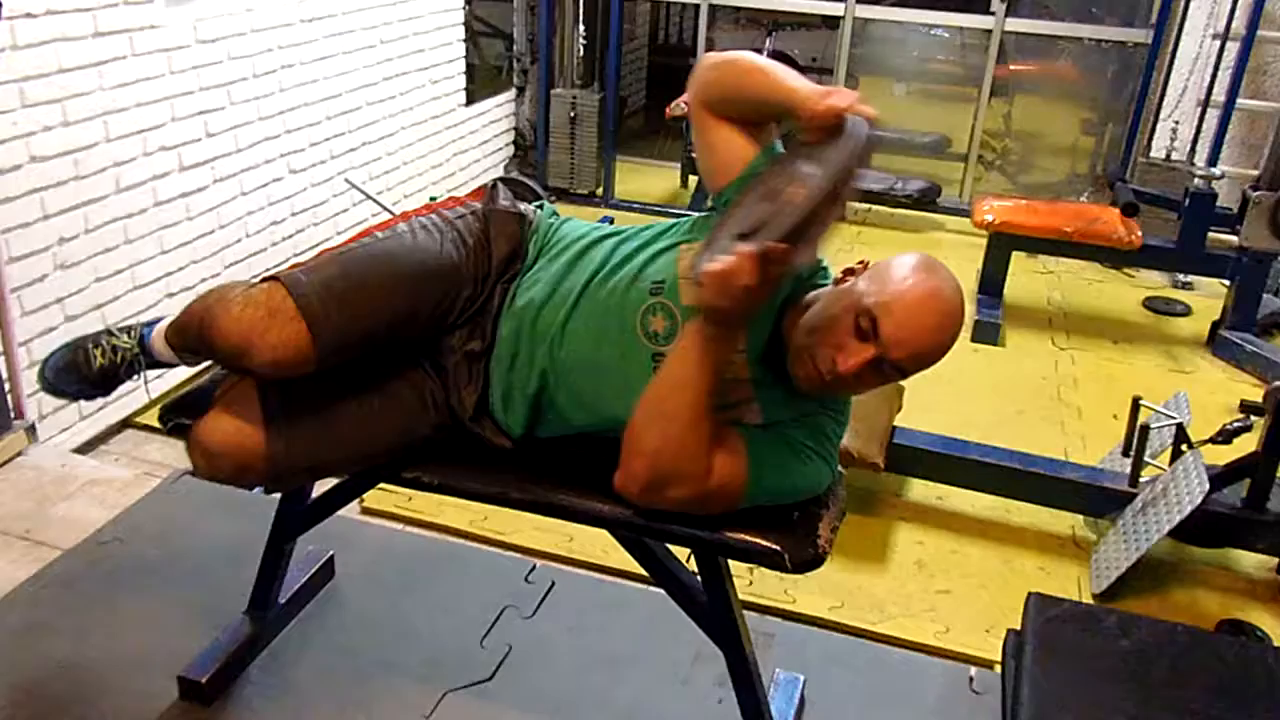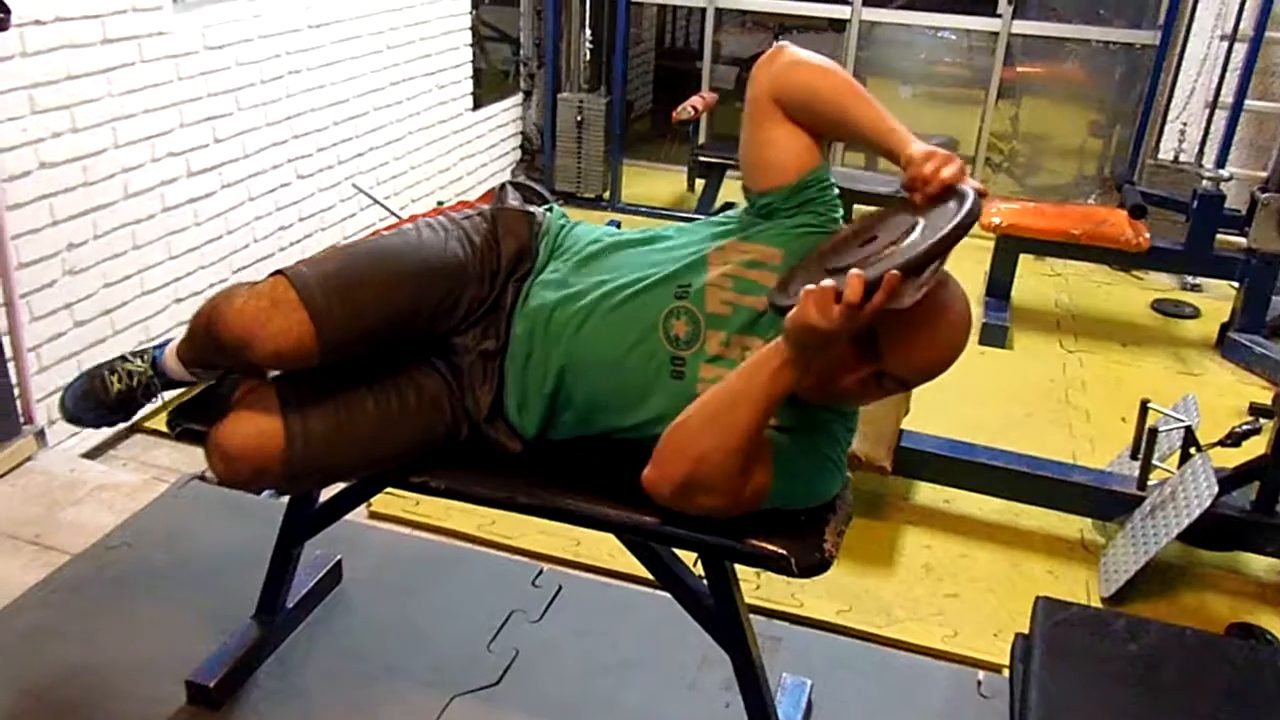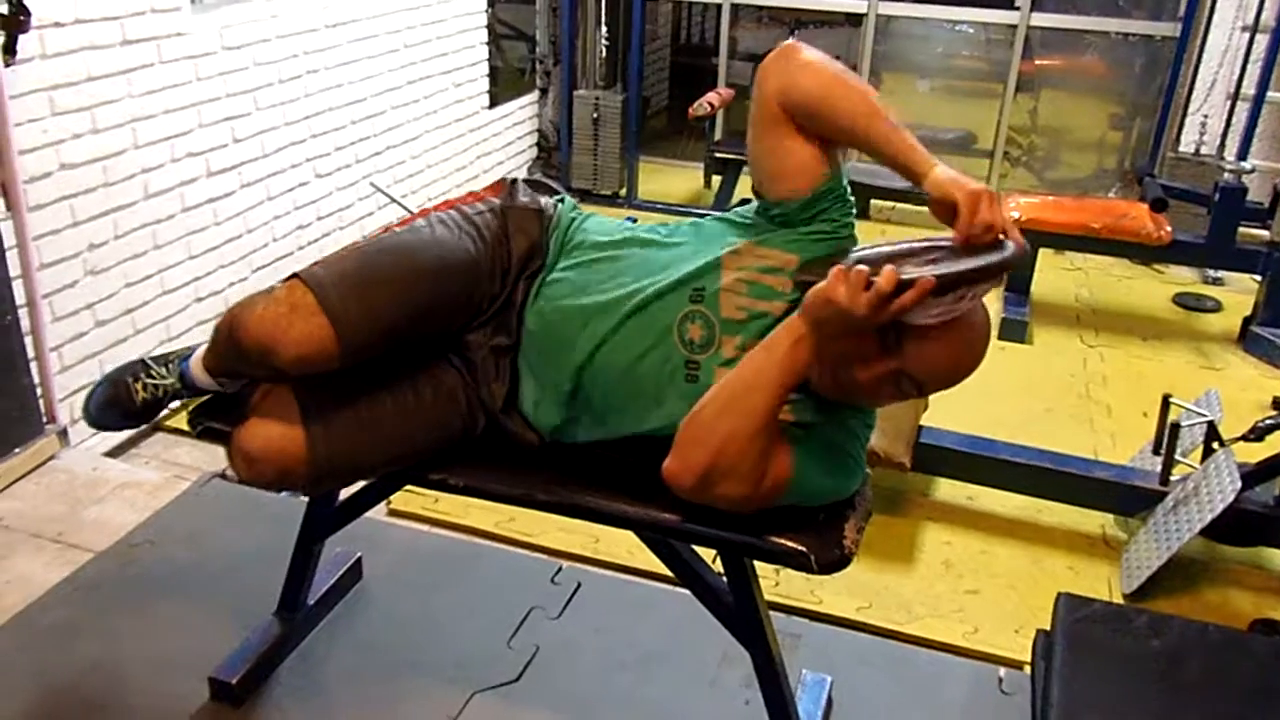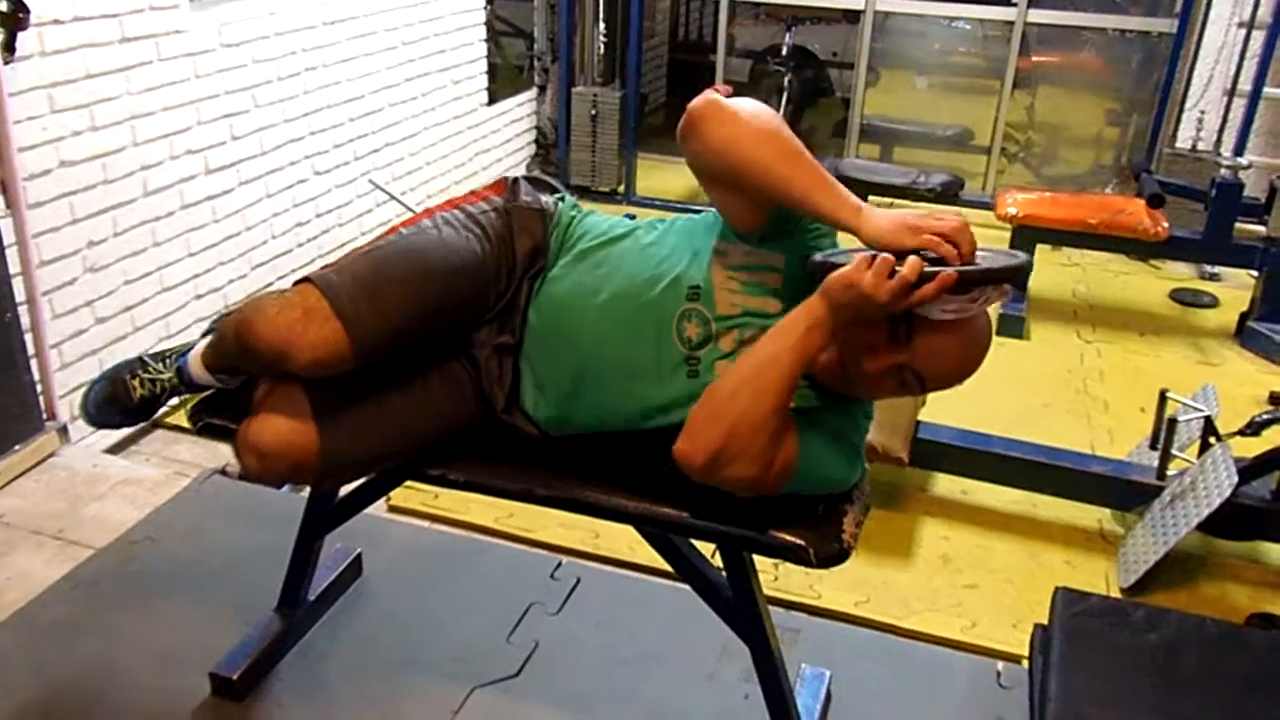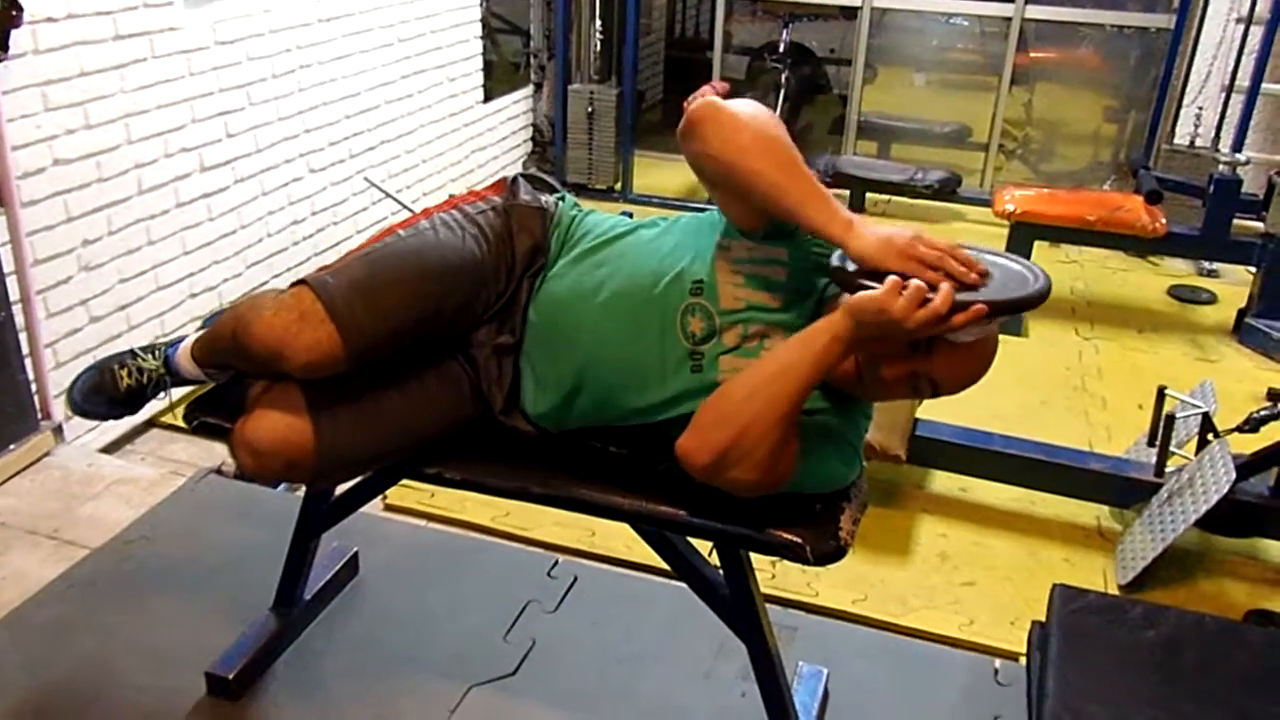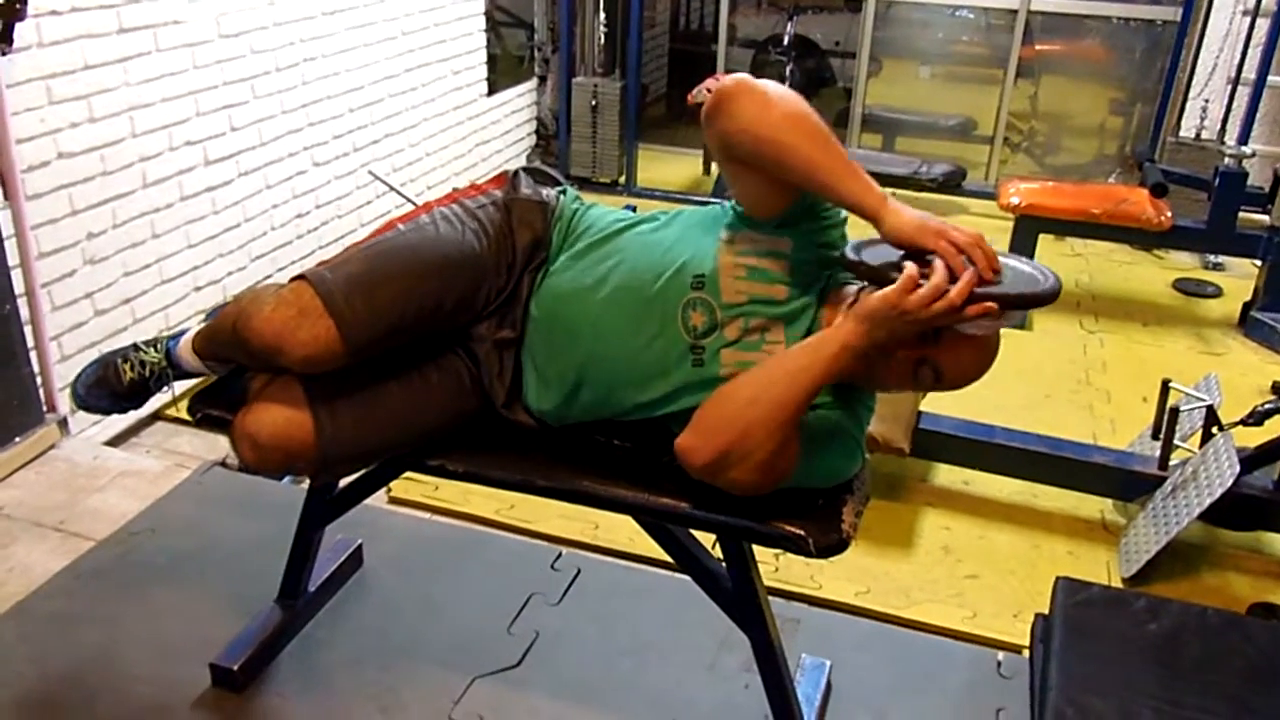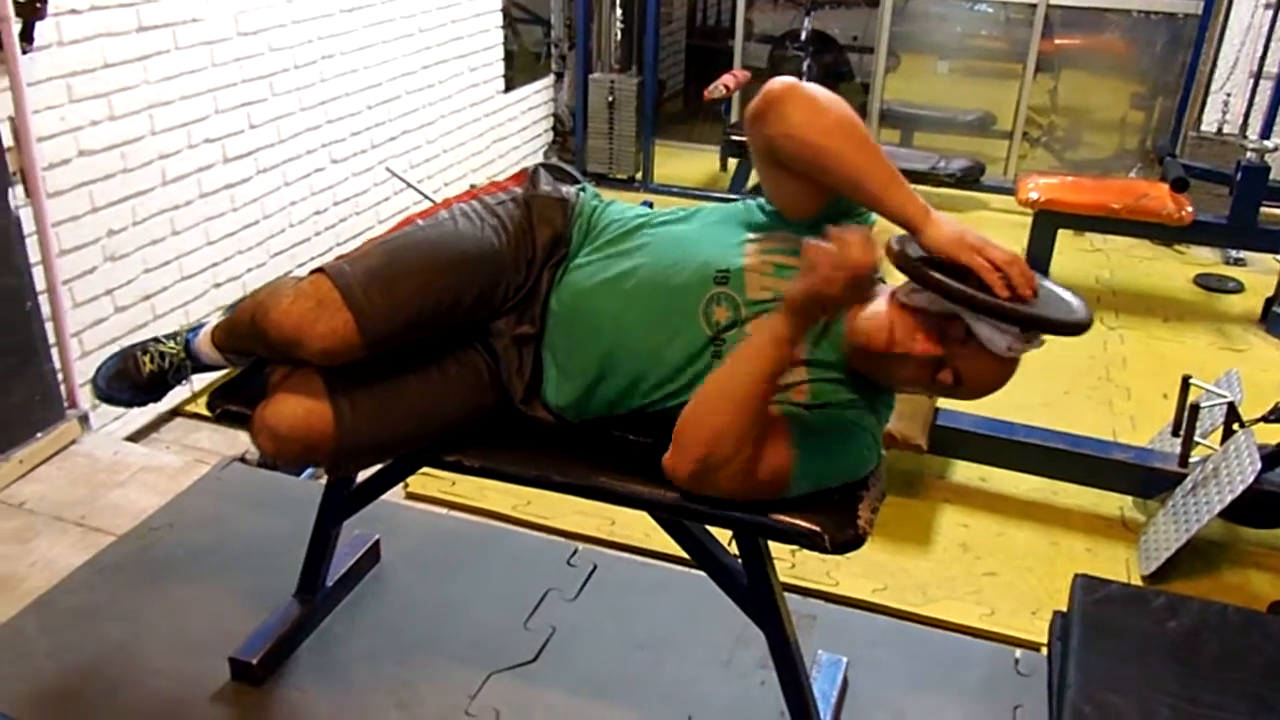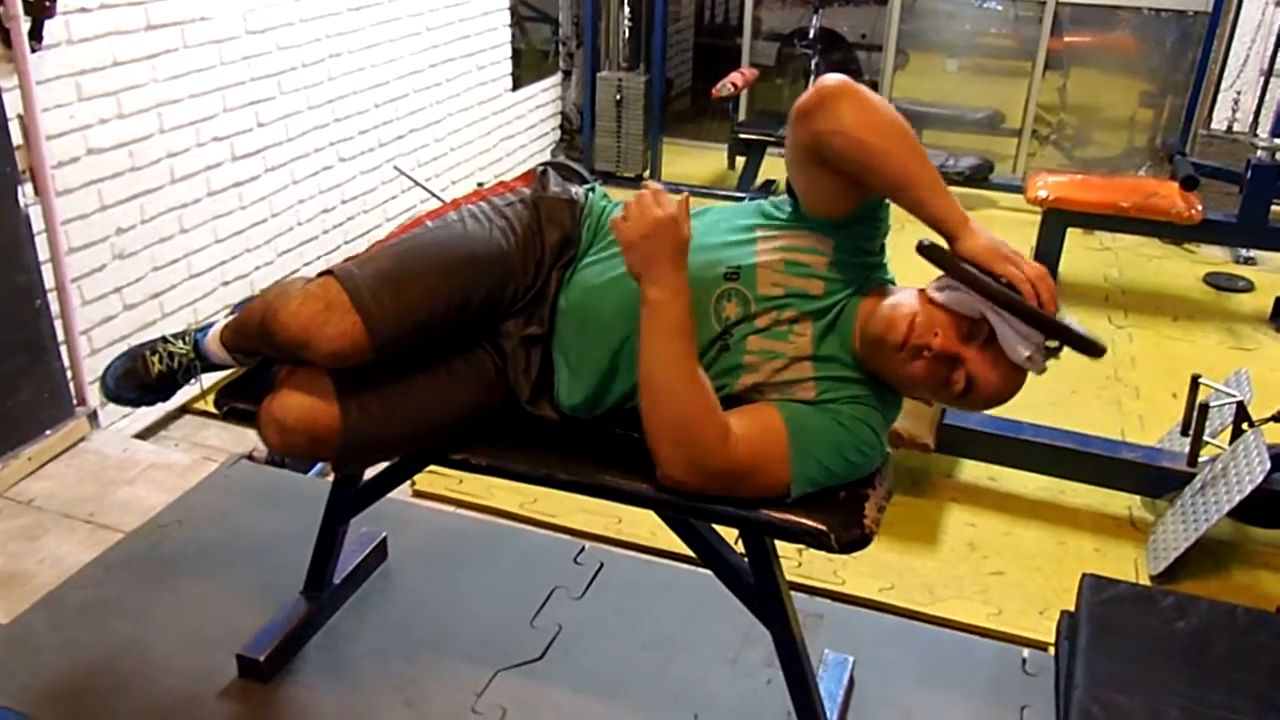
dt=0.3s
person 1, frame 1
left shoulder: (803, 449)
left elbow: (647, 476)
right elbow: (712, 83)
left wrist: (709, 324)
right wrist: (819, 101)
left hip: (477, 394)
left knee: (223, 447)
right knee: (261, 334)
right ankle: (169, 341)
person 1, frame 2
left shoulder: (813, 454)
right shoulder: (807, 237)
left elbow: (675, 480)
right elbow: (779, 72)
left wrist: (790, 354)
right wrist: (905, 145)
left hip: (486, 395)
left knee: (239, 450)
right knee: (257, 327)
left ankle: (232, 381)
right ankle: (183, 360)
person 1, frame 3
left shoulder: (829, 447)
right shoulder: (821, 242)
left elbow: (696, 469)
right elbow: (789, 71)
left wrist: (814, 334)
right wrist: (927, 170)
left hip: (502, 383)
left knee: (266, 452)
right knee: (282, 330)
left ankle: (243, 377)
right ankle: (208, 366)
person 1, frame 4
left shoulder: (829, 444)
right shoulder: (803, 242)
left elbow: (707, 454)
right elbow: (709, 122)
left wrist: (820, 314)
right wrist: (862, 216)
left hip: (504, 382)
left knee: (270, 447)
right knee: (300, 333)
left ankle: (244, 384)
right ankle: (206, 361)
person 1, frame 5
left shoulder: (830, 439)
right shoulder: (810, 242)
left elbow: (711, 453)
right elbow: (708, 122)
left wrist: (841, 335)
right wrist: (854, 232)
left hip: (508, 384)
left knee: (267, 445)
right knee: (291, 336)
left ankle: (240, 379)
right ankle: (195, 356)
person 1, frame 6
left shoulder: (832, 430)
right shoulder: (816, 233)
left elbow: (709, 452)
right elbow: (735, 103)
left wrist: (857, 340)
right wrist: (889, 209)
left hip: (506, 378)
left knee: (267, 439)
right knee: (292, 330)
left ankle: (240, 363)
right ankle: (196, 349)
person 1, frame 7
left shoulder: (846, 434)
right shoulder: (835, 228)
left elbow: (701, 464)
right elbow: (780, 106)
left wrist: (793, 320)
right wrist: (928, 223)
left hip: (525, 375)
left knee: (288, 429)
right knee: (310, 320)
left ankle: (259, 364)
right ankle: (213, 342)
person 1, frame 8
left shoulder: (848, 430)
right shoulder: (853, 240)
left elbow: (689, 460)
right elbow: (828, 105)
left wrist: (664, 285)
right wrist: (965, 233)
left hip: (529, 373)
left knee: (294, 422)
right knee: (321, 327)
left ankle: (263, 361)
right ankle: (225, 339)
